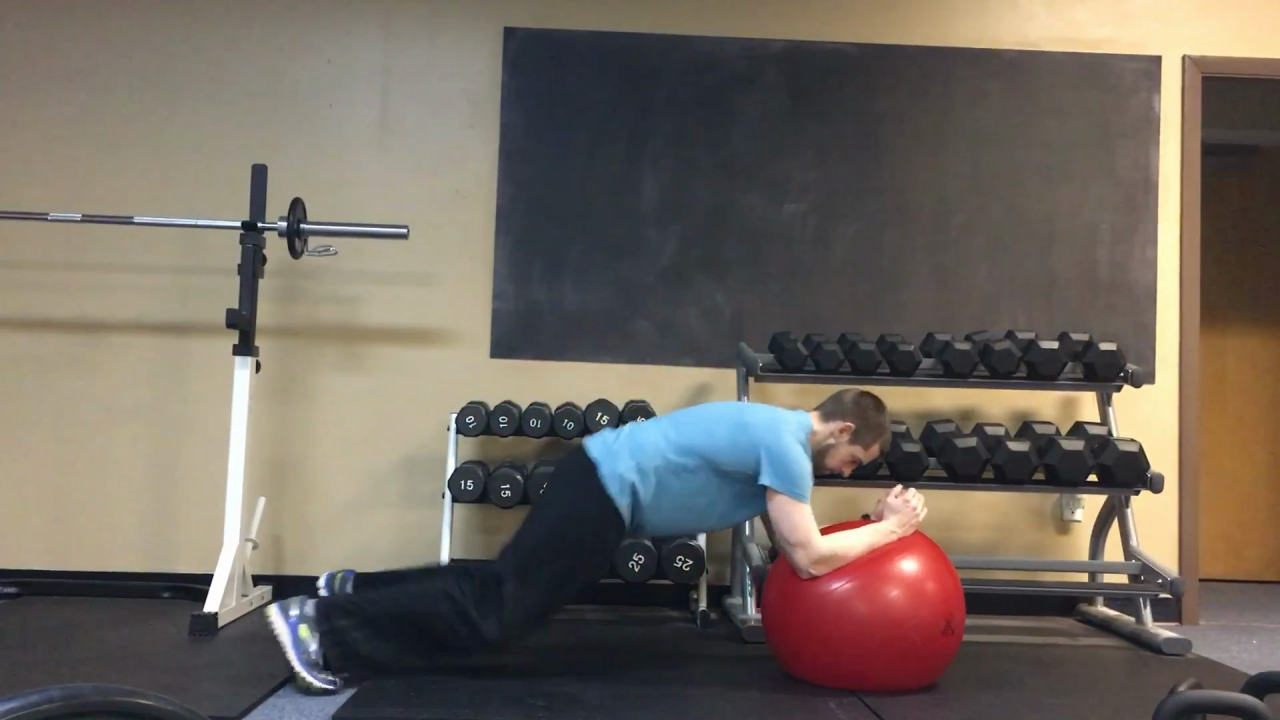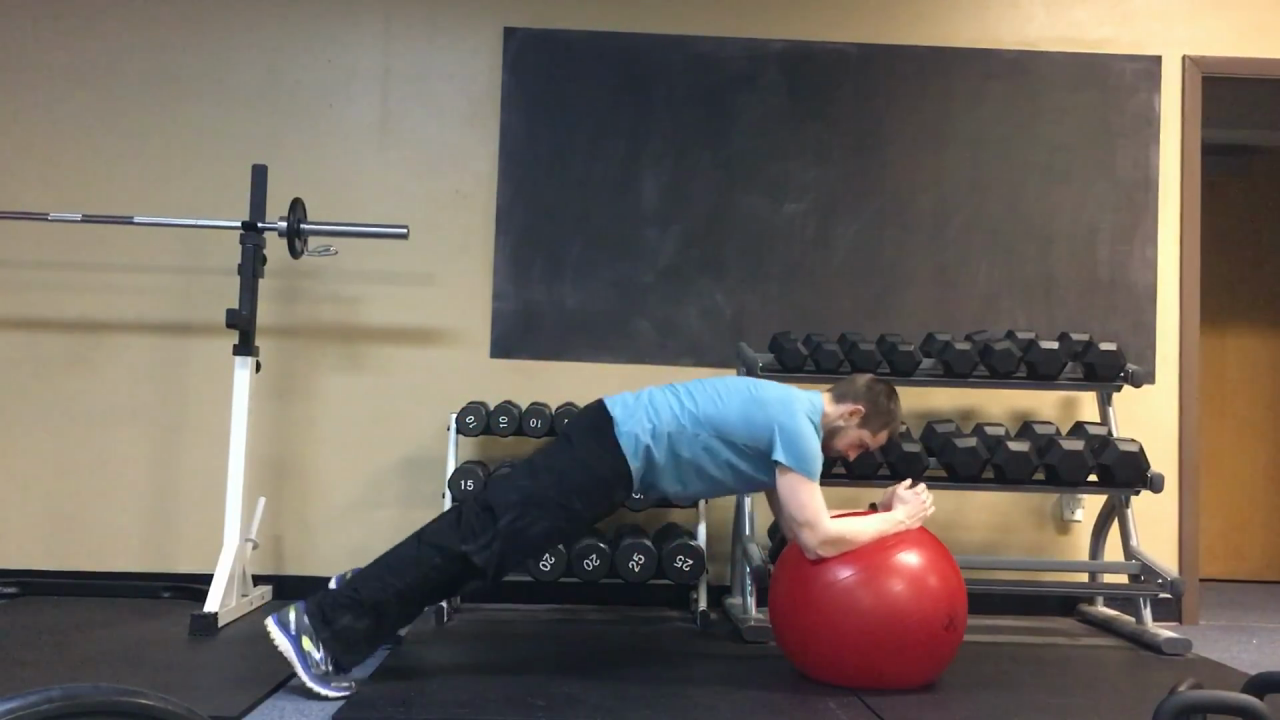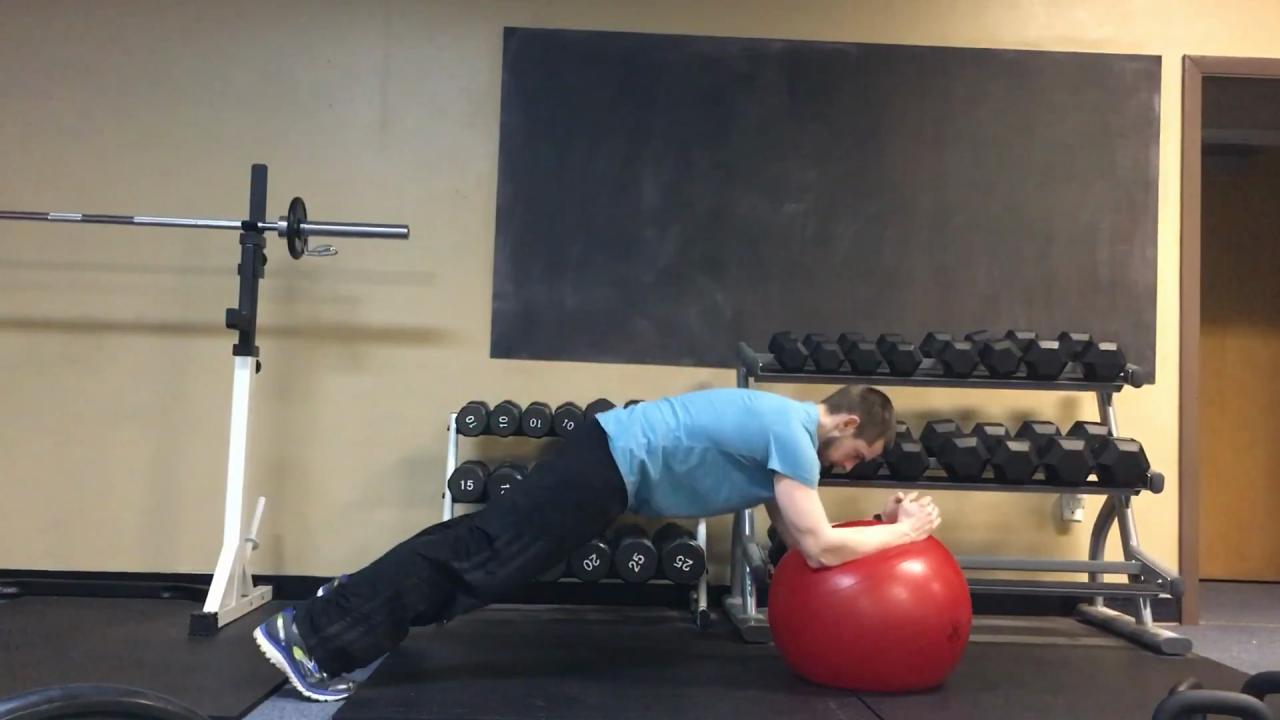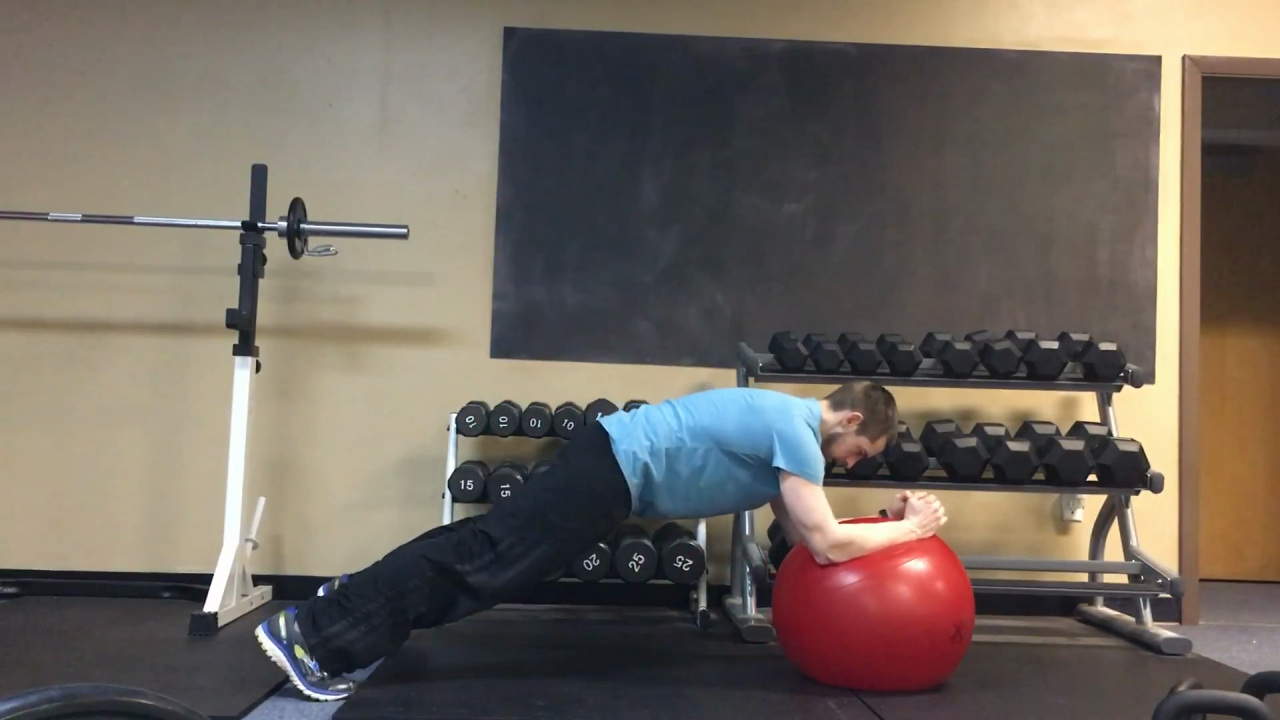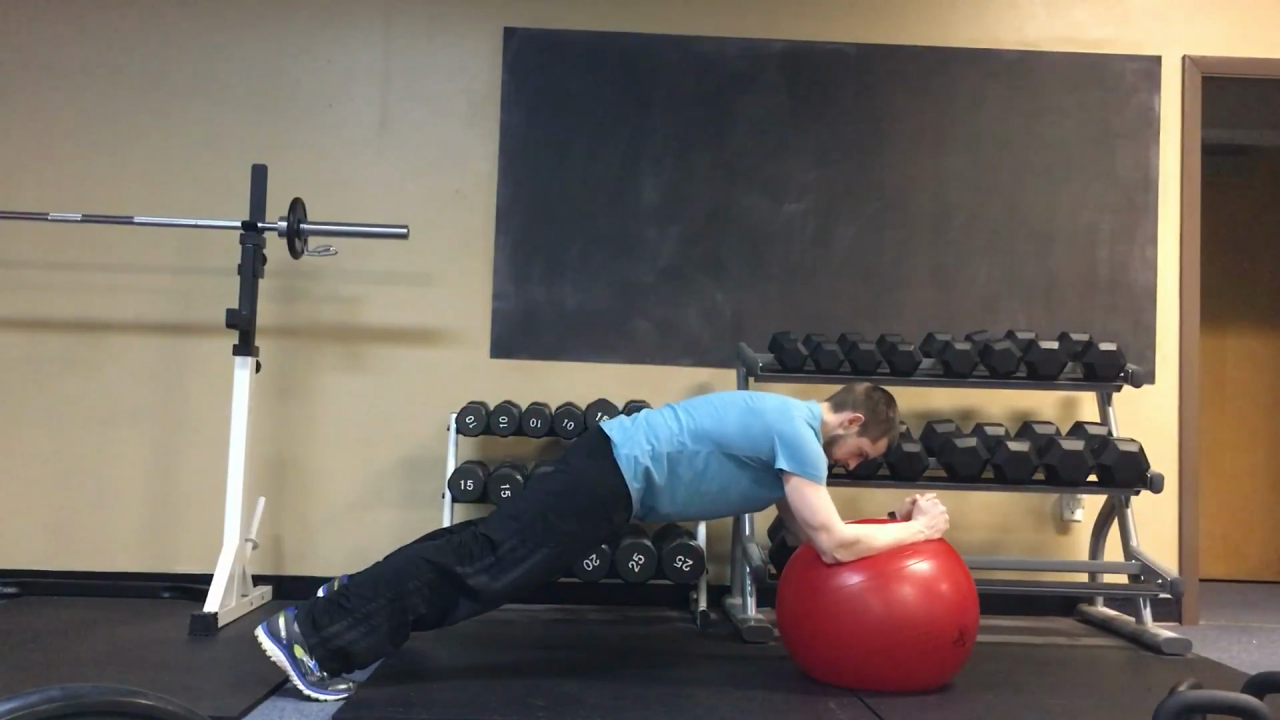
dt=0.2s
person 1, frame 1
left shoulder: (780, 433)
right shoulder: (788, 447)
left elbow: (789, 539)
right elbow: (808, 558)
left wrist: (874, 520)
right wrist: (889, 529)
left hip: (601, 475)
right hip: (605, 489)
left knee: (501, 591)
right knee: (496, 611)
left ankle: (347, 597)
right ankle: (321, 622)
person 1, frame 2
left shoulder: (789, 413)
right shoulder: (799, 424)
left elbow: (795, 526)
right elbow: (816, 540)
left wrist: (878, 513)
right wrist: (896, 520)
left hip: (613, 437)
right hip: (617, 447)
left knee: (489, 527)
right knee: (484, 537)
left ankle: (349, 603)
right ankle: (319, 626)
person 1, frame 3
left shoulder: (784, 425)
right shoulder: (793, 435)
left elbow: (795, 534)
right elbow: (818, 548)
left wrist: (882, 522)
right wrist: (904, 532)
left hip: (607, 457)
right hip: (610, 465)
left knee: (482, 545)
right knee: (480, 556)
left ankle: (345, 605)
right ankle: (308, 634)
person 1, frame 4
left shoulder: (786, 423)
right shoulder: (796, 432)
left elbow: (799, 530)
right elbow: (826, 545)
left wrist: (889, 518)
right wrist: (909, 531)
left hip: (610, 461)
right hip: (614, 469)
left knee: (483, 548)
right knee: (482, 560)
left ankle: (346, 602)
right ankle: (309, 633)
person 1, frame 5
left shoulder: (788, 426)
right shoulder: (799, 433)
left elbow: (807, 531)
right elbow: (833, 545)
left wrist: (896, 520)
right wrist: (917, 530)
left hip: (610, 465)
right hip: (614, 474)
left knee: (483, 551)
right knee: (483, 566)
left ankle: (348, 601)
right ankle: (310, 635)
